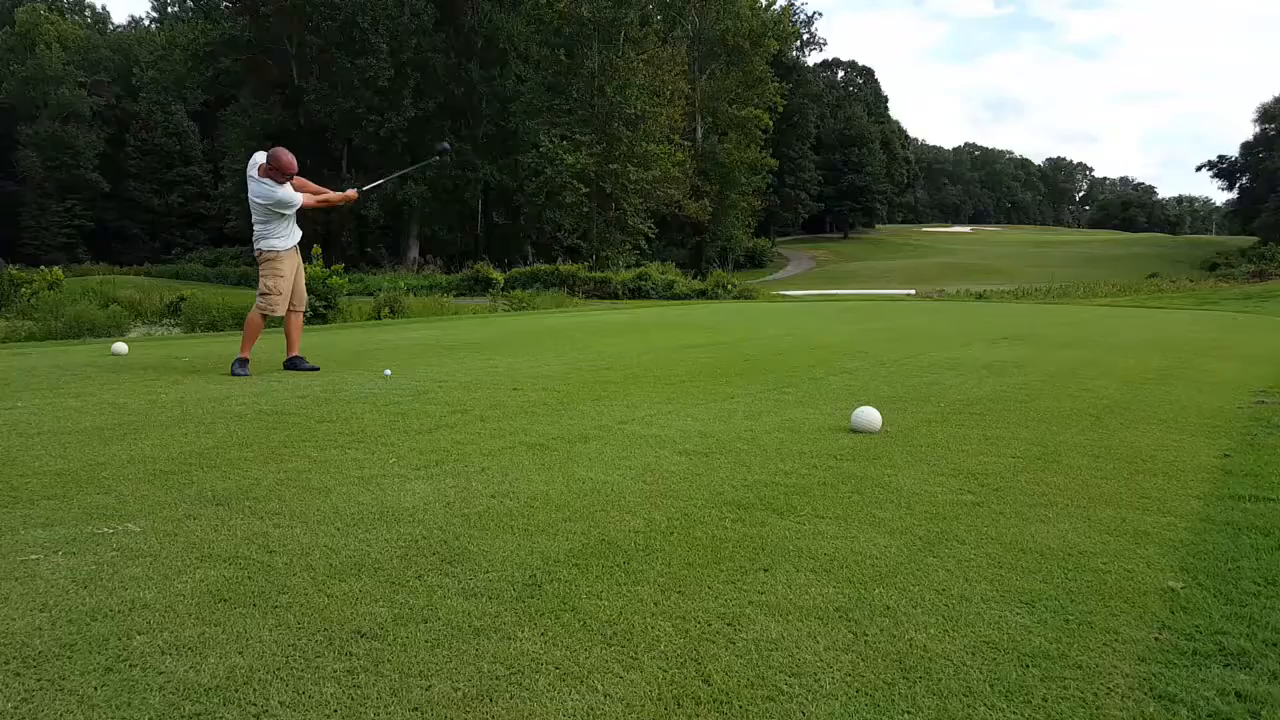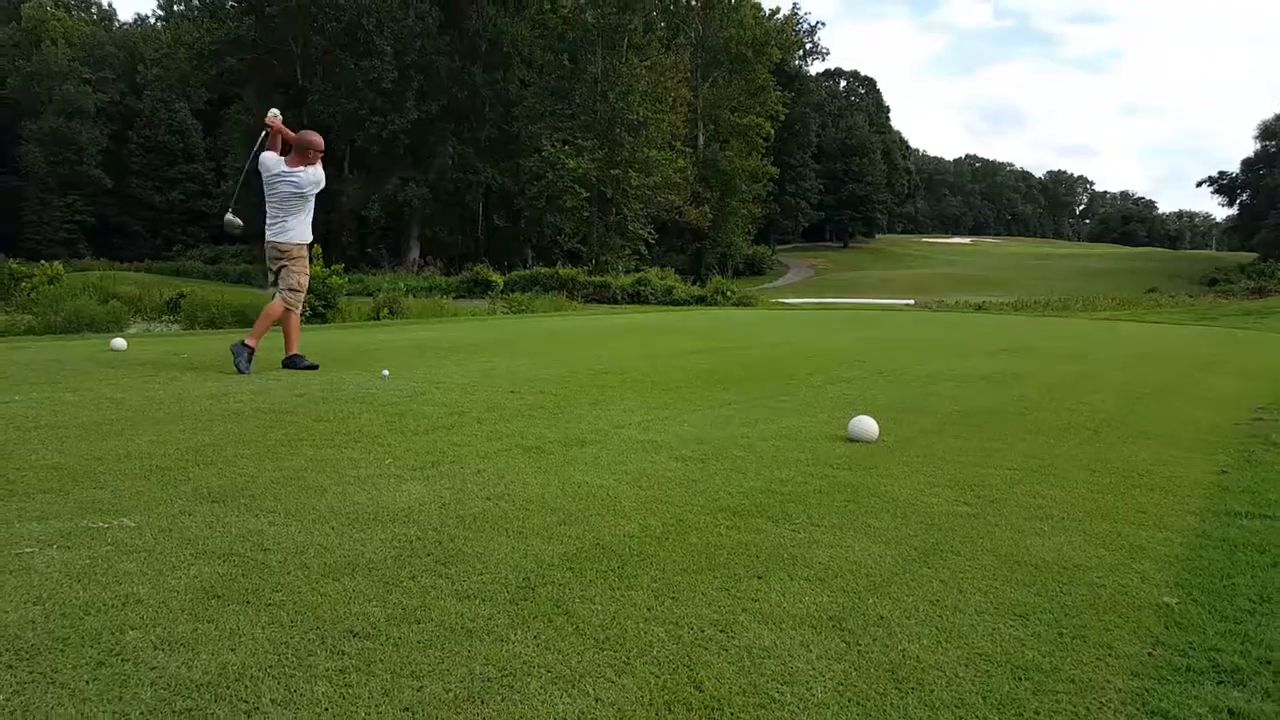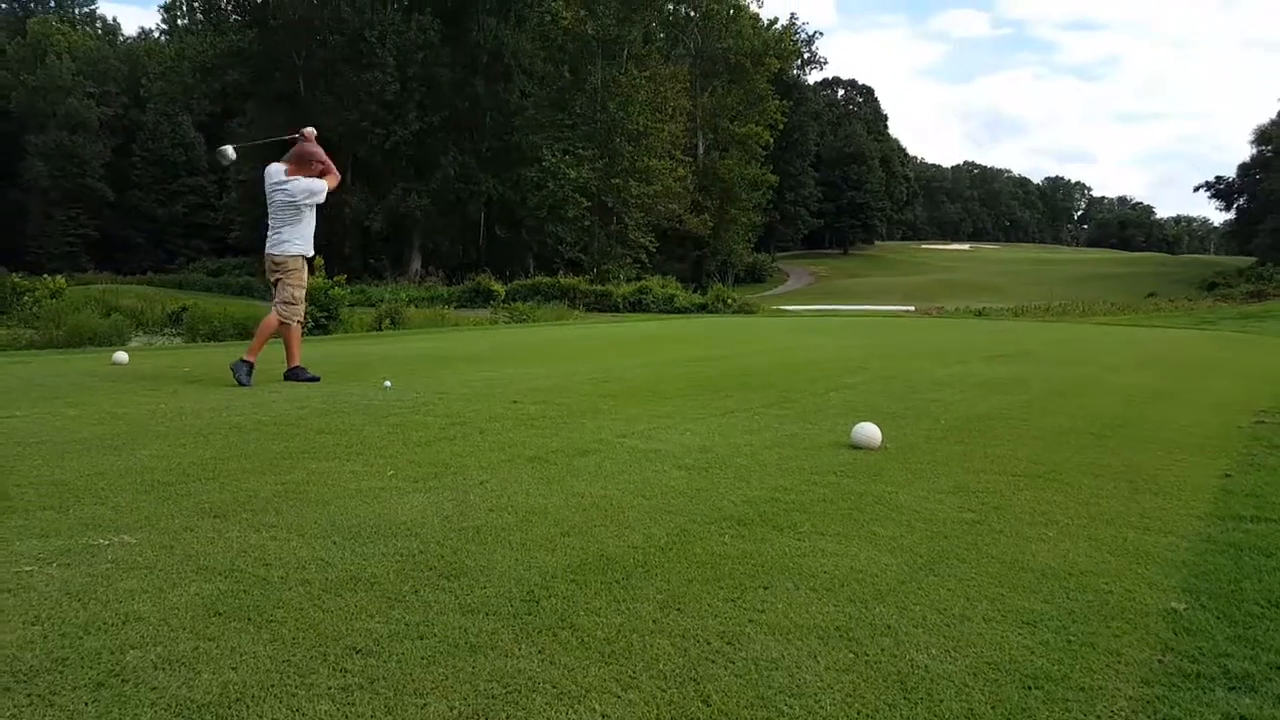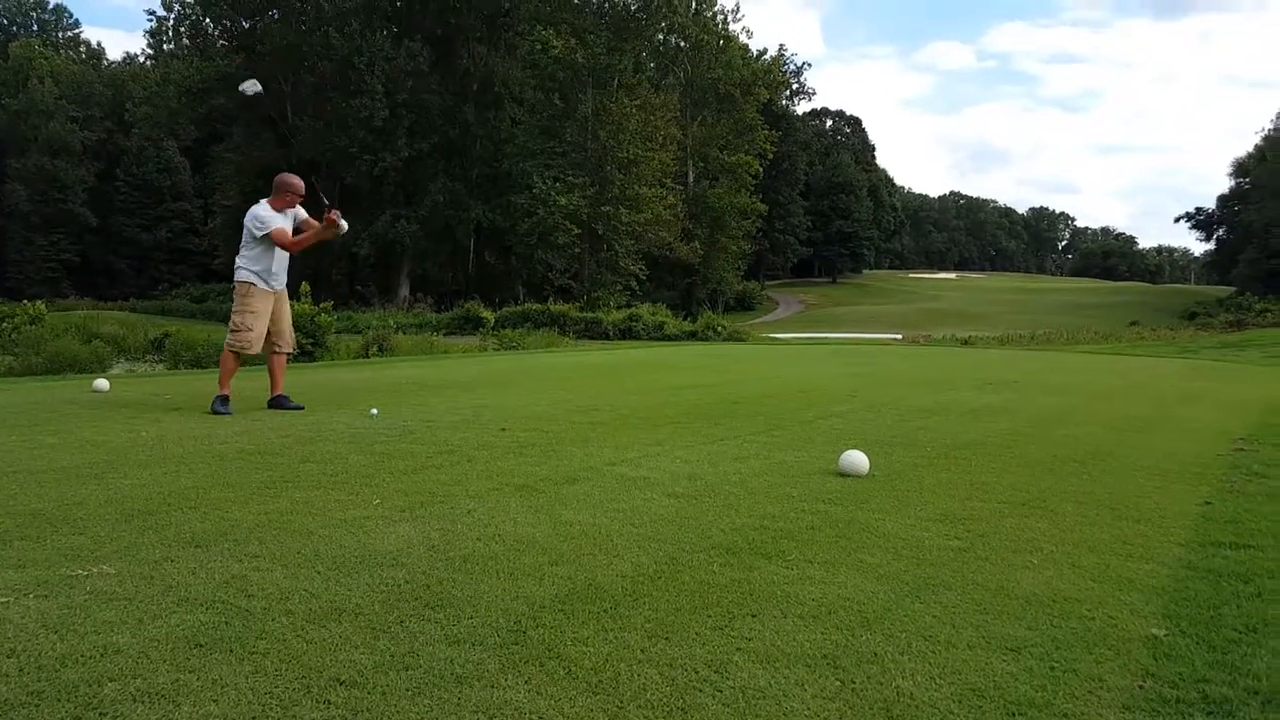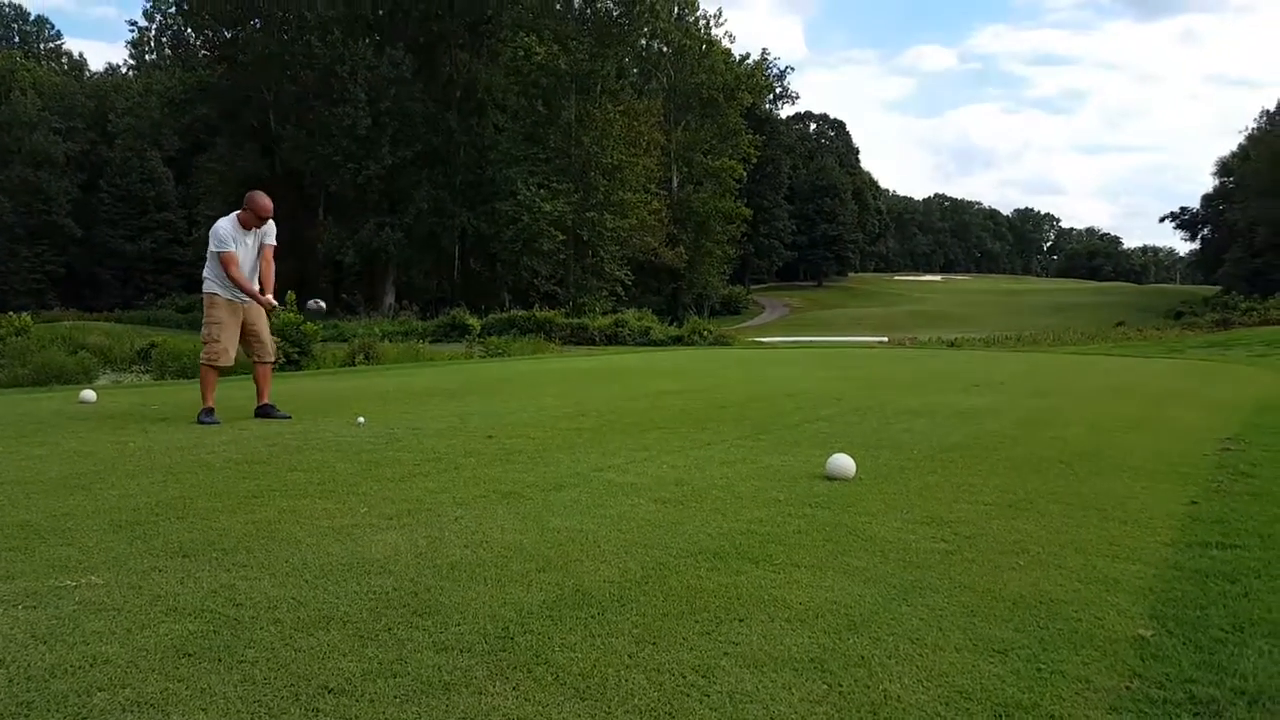
dt=0.4s
person 1, frame 1
left shoulder: (259, 159)
right shoulder: (278, 196)
left elbow: (294, 182)
right elbow: (316, 201)
left wrist: (328, 192)
right wrist: (345, 197)
left hip: (289, 246)
right hip: (275, 251)
left knee: (296, 303)
right knee: (267, 304)
left ankle: (293, 357)
right ankle: (242, 359)
person 1, frame 2
left shoulder: (269, 163)
right shoulder: (314, 177)
right elbow: (316, 160)
left wrist: (275, 131)
right wrist: (284, 131)
left hip: (274, 241)
right hip: (294, 245)
left knee: (294, 299)
right knee: (286, 298)
left ankle: (292, 354)
right ankle: (247, 345)
person 1, frame 3
left shoulder: (274, 172)
right shoulder: (307, 187)
left elbow: (288, 162)
right elbow: (334, 178)
left wrist: (304, 143)
right wrist: (313, 145)
left hip: (282, 253)
right hip: (290, 255)
left knee: (294, 312)
right knee: (283, 311)
left ankle: (293, 366)
right ankle: (246, 361)
person 1, frame 4
left shoulder: (293, 210)
right shoulder: (260, 214)
left elbow: (315, 229)
right elbow: (290, 245)
left wrist: (328, 225)
right wrist: (322, 229)
left hip: (277, 286)
right hip: (252, 284)
left knee: (283, 341)
right knee: (242, 339)
left ankle: (277, 395)
right ankle: (222, 396)
person 1, frame 5
left shoulder: (267, 226)
right shoulder: (222, 229)
left elbow: (267, 261)
right elbow: (232, 272)
left wrist: (268, 295)
right wrist: (258, 298)
left hip: (251, 296)
right hip: (221, 295)
left knee: (264, 349)
right knee: (216, 352)
left ankle: (263, 404)
right ankle: (207, 408)
